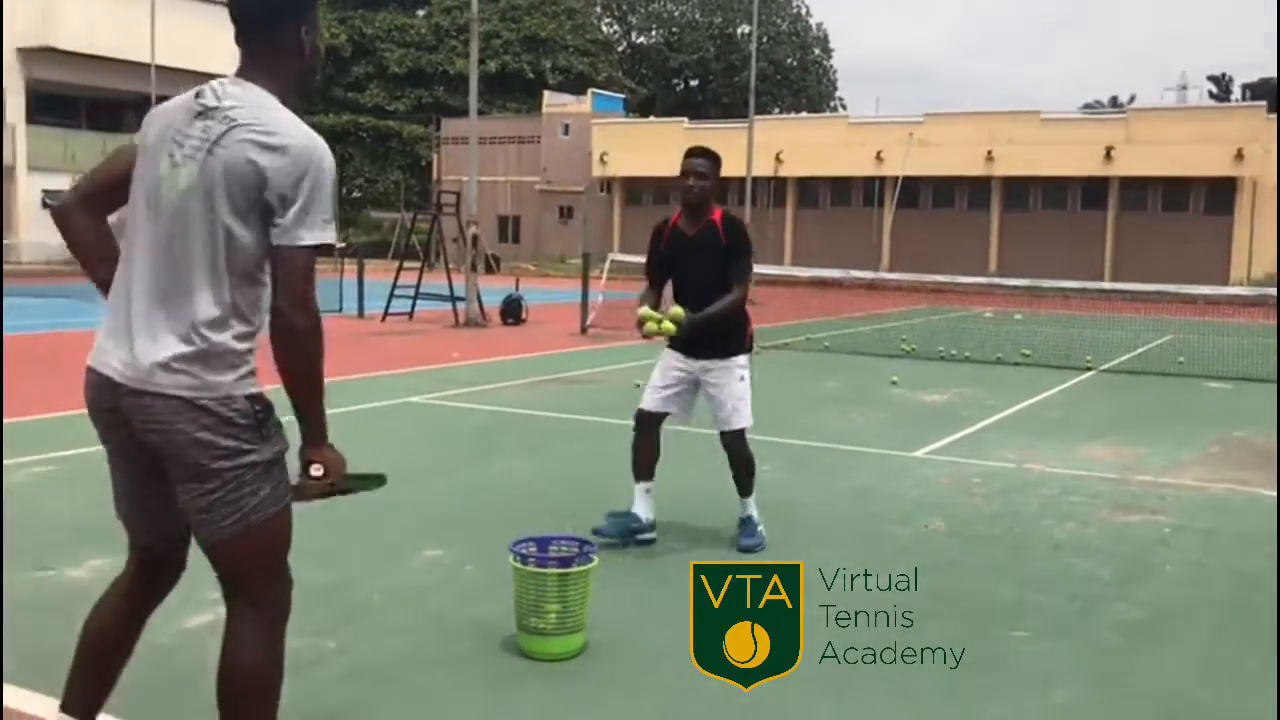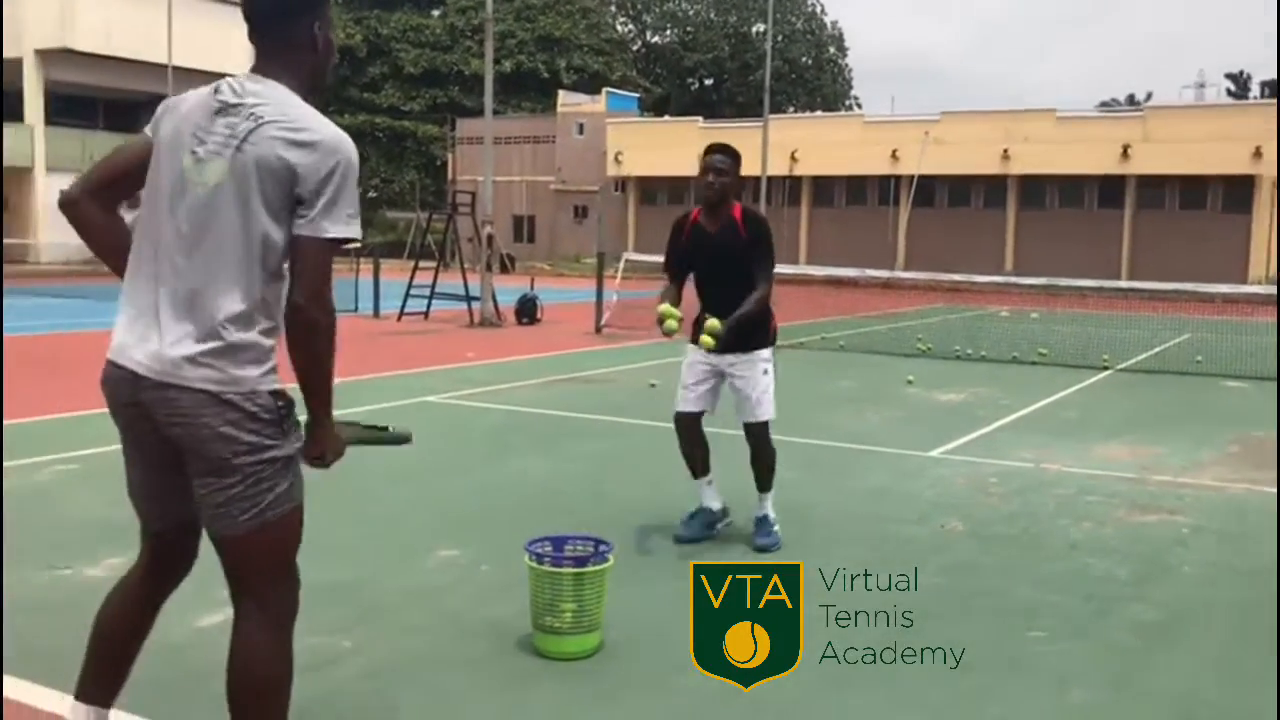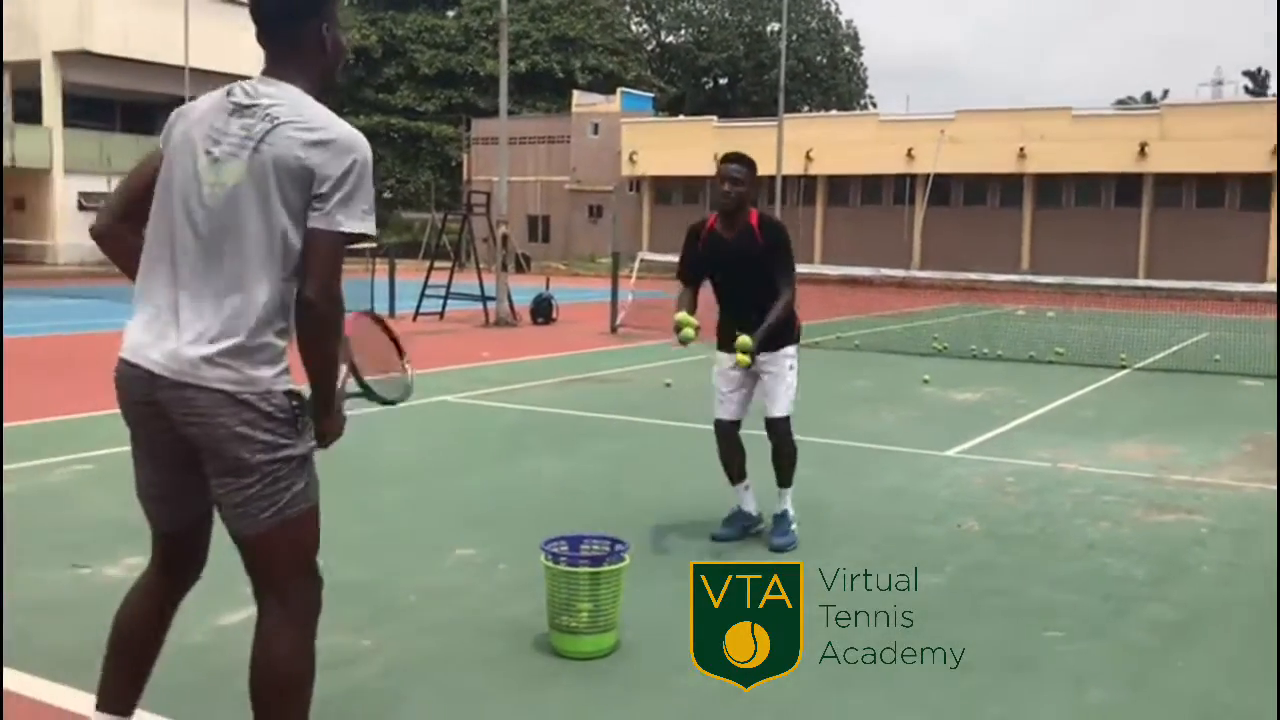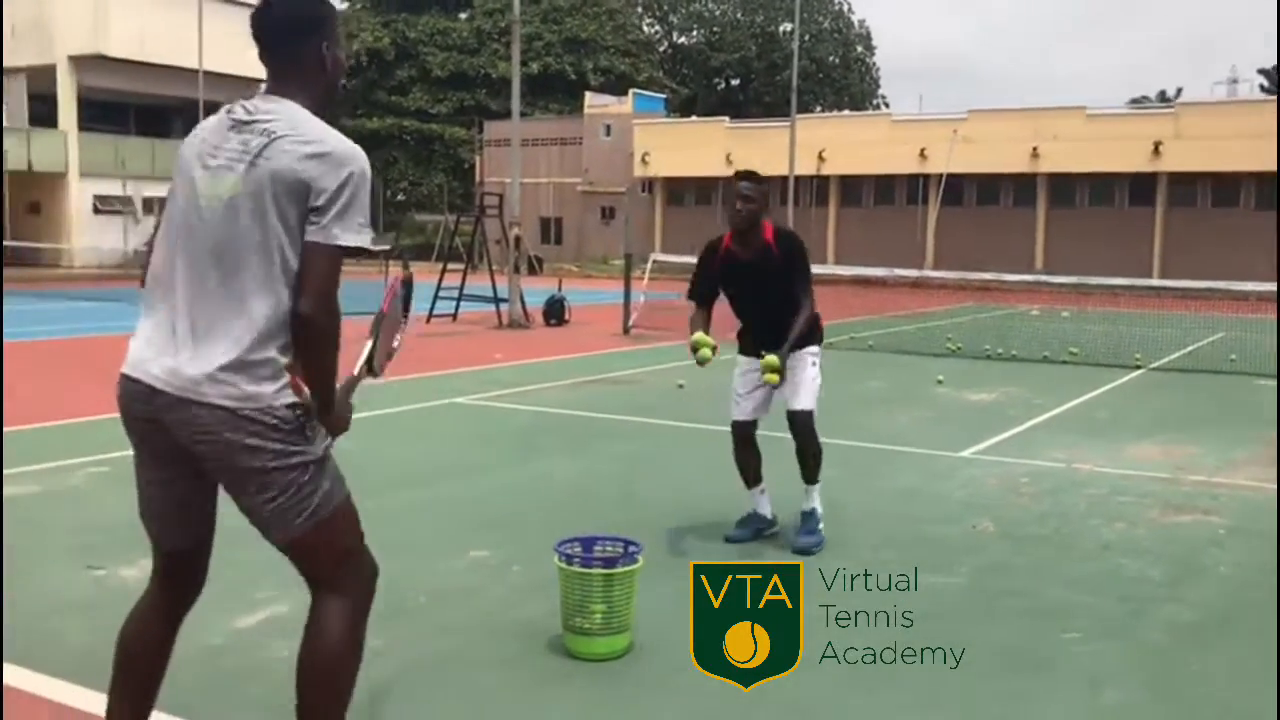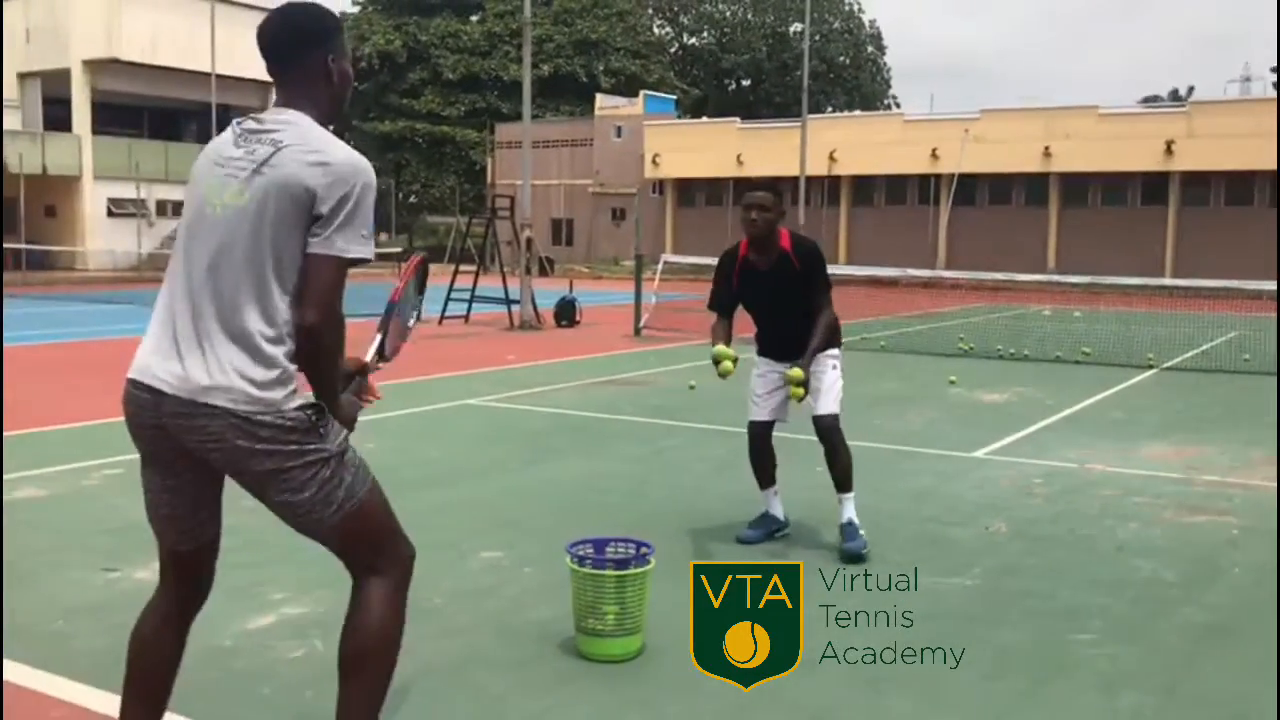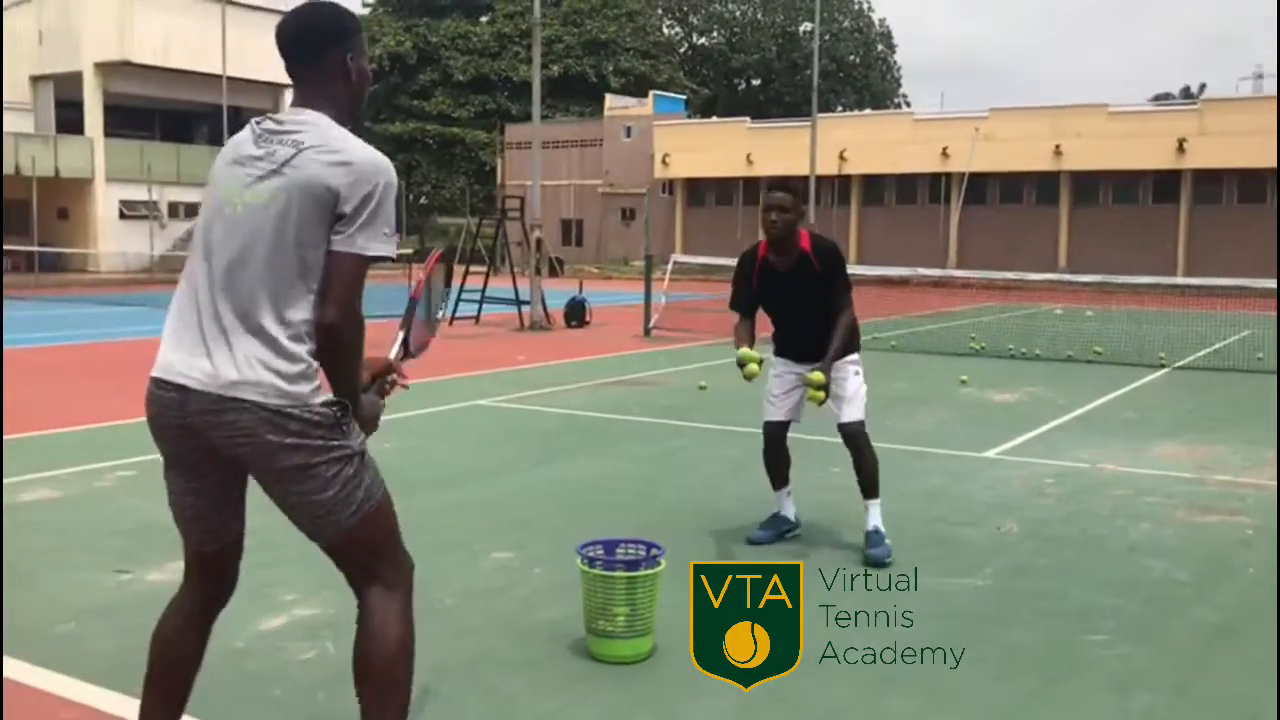
dt=0.1s
person 1, frame 1
left shoulder: (171, 114)
right shoulder: (297, 147)
left elbow: (76, 207)
right elbow: (290, 310)
right wrist: (315, 433)
left hip: (113, 378)
right hip: (201, 396)
left knee: (151, 569)
right knee: (260, 599)
person 1, frame 2
left shoulder: (184, 109)
right shoulder: (323, 143)
left elbow: (83, 199)
right elbow: (308, 302)
right wrist: (320, 418)
left hip: (132, 370)
right hip: (222, 390)
left knee: (162, 558)
right knee: (268, 597)
person 1, frame 3
left shoulder: (196, 115)
right shoulder: (336, 143)
left elbow: (110, 224)
right elbow: (316, 295)
right wrist: (325, 401)
left hip: (145, 371)
right hip: (241, 390)
left knee: (172, 564)
right knee: (289, 595)
person 1, frame 4
left shoulder: (208, 134)
right shoulder: (335, 156)
right elbow: (312, 307)
right wrist: (327, 404)
left hip: (146, 384)
right hip: (241, 404)
left knee: (174, 580)
right knee: (347, 579)
person 1, frame 5
left shoulder: (222, 147)
right shoulder: (341, 168)
right elbow: (314, 317)
left wrist: (321, 372)
right wrist: (335, 405)
left hip: (153, 393)
right hip: (248, 409)
left knee: (182, 582)
right knee: (385, 562)
person 1, frame 6
left shoulder: (240, 145)
right shoulder: (363, 166)
right elbow: (334, 315)
left wrist: (345, 369)
right wrist: (356, 405)
left hip: (176, 390)
right hip: (272, 406)
left knee: (206, 580)
right knee: (386, 577)
person 2, frame 1
left shoulder: (731, 229)
right shoulder: (664, 231)
left elbow: (739, 292)
right elbow: (654, 286)
left wrist: (697, 319)
right wrist: (646, 309)
left hip: (726, 350)
right hip: (678, 347)
left knee: (733, 436)
right knee: (646, 419)
left ankle: (748, 516)
right ankle: (641, 514)
person 2, frame 2
left shoulder: (753, 225)
right shoulder: (684, 227)
left elbow: (763, 289)
right elbow: (674, 281)
left wrist: (730, 324)
right wrist: (668, 309)
left hip: (751, 343)
right hip: (704, 341)
left knee: (756, 430)
right knee: (685, 419)
left ankle: (765, 514)
right ankle: (712, 506)
person 2, frame 3
left shoulder: (771, 231)
right shoulder: (700, 235)
left elbow: (787, 293)
right elbow: (689, 288)
left wrist: (758, 336)
right wrist: (684, 320)
left hip: (776, 342)
right hip: (730, 344)
left knee: (778, 424)
right knee: (724, 426)
left ankle: (784, 512)
right ankle: (747, 509)
person 2, frame 4
left shoulder: (787, 244)
right shoulder: (714, 253)
left elbow: (806, 305)
right elbow: (702, 308)
left wrist: (784, 350)
right wrist: (699, 340)
left hip: (798, 344)
right hip: (752, 349)
left knee: (801, 422)
right knee: (741, 429)
left ankle: (811, 512)
right ankle: (762, 512)
person 2, frame 5
left shoulder: (804, 251)
right shoulder: (731, 262)
left elbow: (825, 311)
right elbow: (722, 318)
left wrist: (807, 360)
right wrist: (721, 350)
left hip: (818, 350)
right hip: (770, 355)
left knee: (828, 427)
right knee: (757, 431)
left ankle: (849, 520)
right ankle: (774, 513)
person 2, frame 6
left shoulder: (824, 252)
right shoulder: (750, 262)
left elbow: (845, 312)
right elbow: (745, 318)
left wrist: (827, 363)
right wrist: (745, 352)
left hip: (838, 354)
right hip: (787, 356)
left knee: (854, 433)
right knee: (772, 432)
left ankle: (874, 526)
right ankle: (785, 513)
